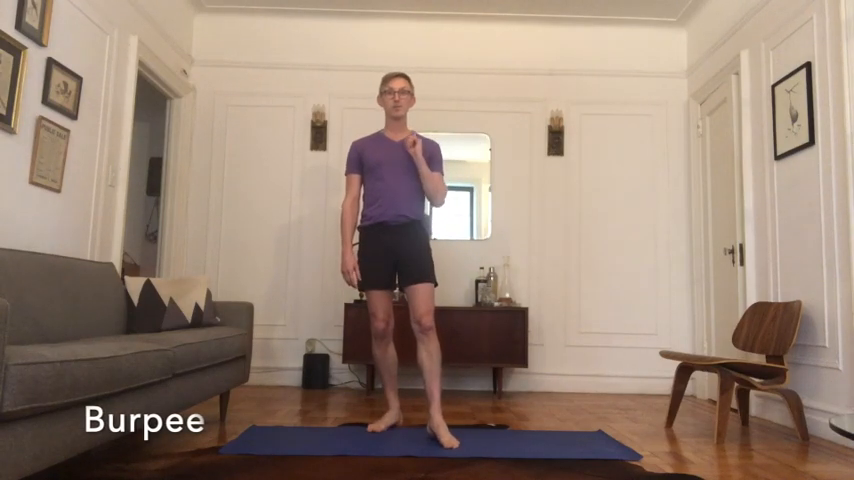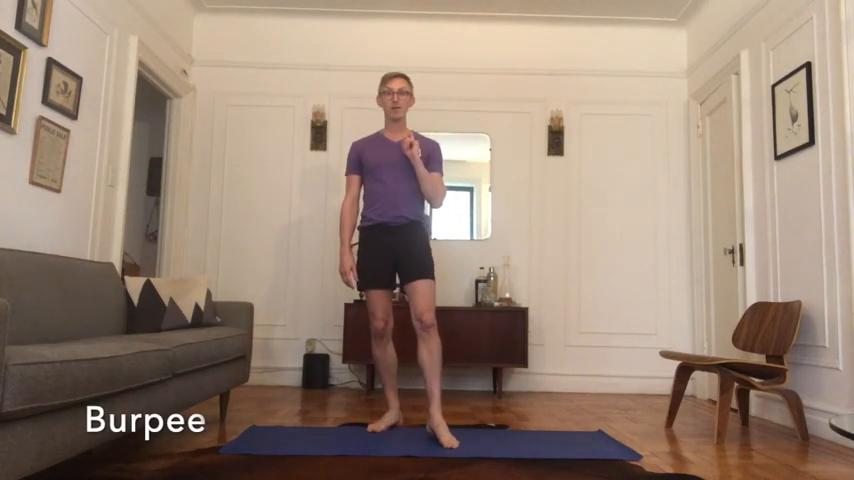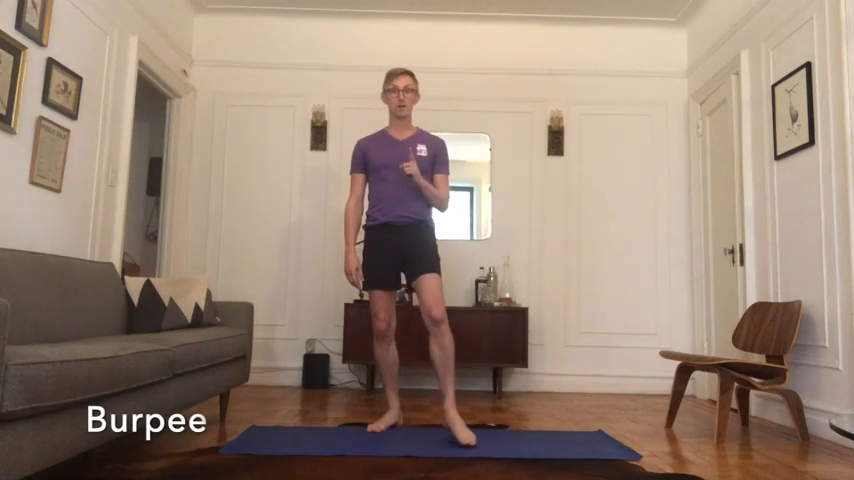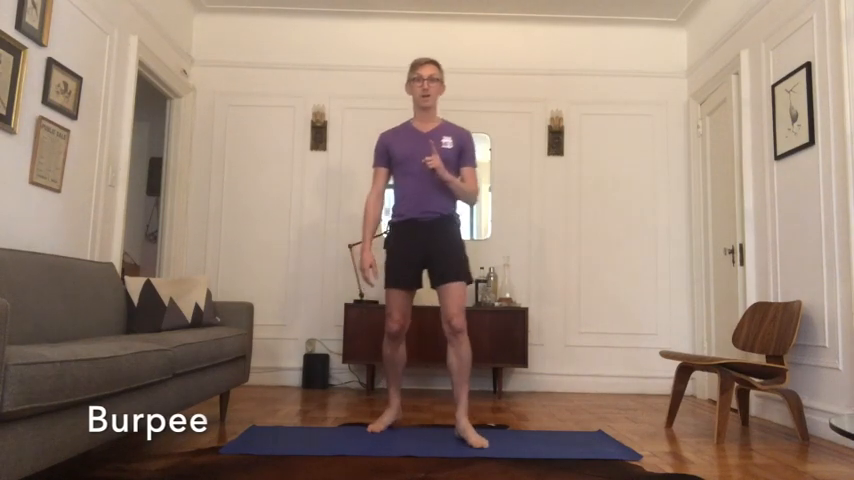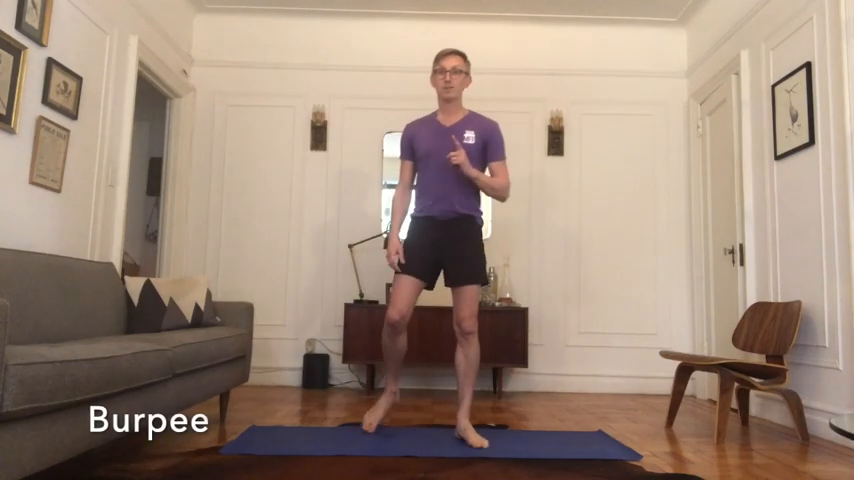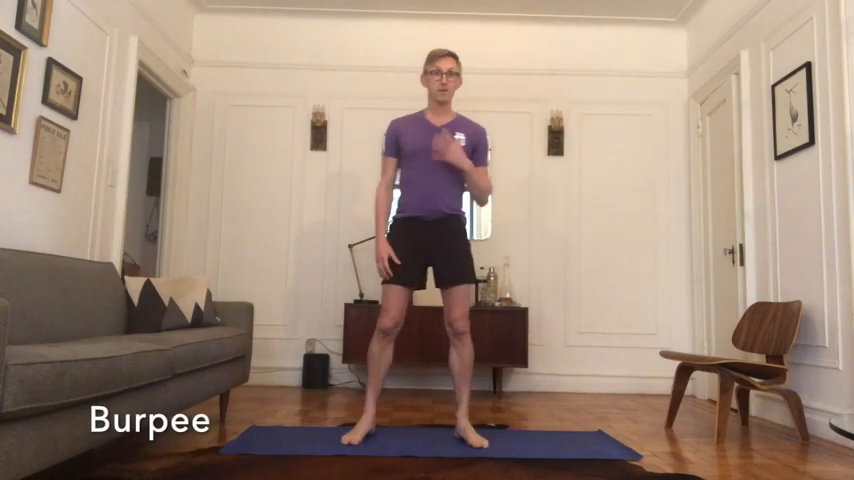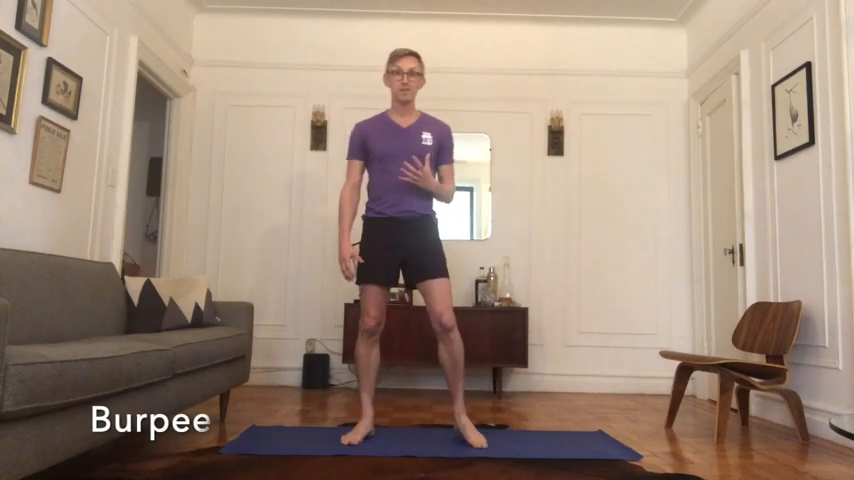
dt=0.4s
person 1, frame 1
left shoulder: (428, 147)
right shoulder: (361, 147)
left elbow: (438, 198)
right elbow: (351, 201)
left wrist: (418, 158)
right wrist: (346, 250)
left hip: (412, 235)
right hip: (374, 238)
left knee: (424, 324)
right knee: (381, 328)
left ankle: (435, 416)
right ankle: (393, 408)
person 1, frame 2
left shoulder: (428, 147)
right shoulder: (361, 148)
left elbow: (436, 199)
right elbow: (350, 202)
left wrist: (414, 159)
right wrist: (344, 251)
left hip: (412, 235)
right hip: (374, 238)
left knee: (426, 322)
right knee: (380, 327)
left ankle: (435, 415)
right ankle: (393, 408)
person 1, frame 3
left shoulder: (433, 145)
right shoulder: (366, 146)
left elbow: (442, 201)
right elbow: (355, 201)
left wrist: (419, 179)
right wrist: (350, 250)
left hip: (418, 235)
right hip: (379, 237)
left knee: (436, 316)
right knee: (382, 328)
left ankle: (450, 409)
right ankle: (393, 408)
person 1, frame 4
left shoulder: (459, 136)
right shoulder: (389, 139)
left elbow: (472, 195)
right elbow: (376, 195)
left wrist: (444, 173)
right wrist: (366, 246)
left hip: (444, 232)
right hip: (403, 233)
left knee: (455, 326)
right knee: (394, 328)
left ankle: (462, 418)
right ankle: (394, 405)
person 1, frame 5
left shoulder: (486, 129)
right shoulder: (414, 130)
left elbow: (503, 190)
right elbow: (403, 188)
left wrist: (470, 169)
right wrist: (394, 235)
left hip: (465, 231)
right hip: (423, 229)
left knee: (466, 328)
right knee: (395, 317)
left ankle: (463, 419)
right ankle: (390, 391)
person 1, frame 6
left shoulder: (474, 133)
right shoulder: (400, 127)
left elbow: (483, 196)
right elbow: (385, 187)
left wrist: (464, 164)
right wrist: (381, 238)
left hip: (451, 231)
right hip: (407, 229)
left knee: (459, 328)
right knee: (387, 325)
left ankle: (463, 419)
right ankle: (369, 415)
person 1, frame 7
left shoulder: (439, 131)
right shoulder: (365, 130)
left elbow: (448, 192)
right elbow: (351, 188)
left wrist: (431, 183)
right wrist: (344, 239)
left hip: (422, 229)
right hip: (379, 230)
left knee: (445, 323)
right knee: (370, 326)
left ankle: (460, 414)
right ankle: (367, 417)
